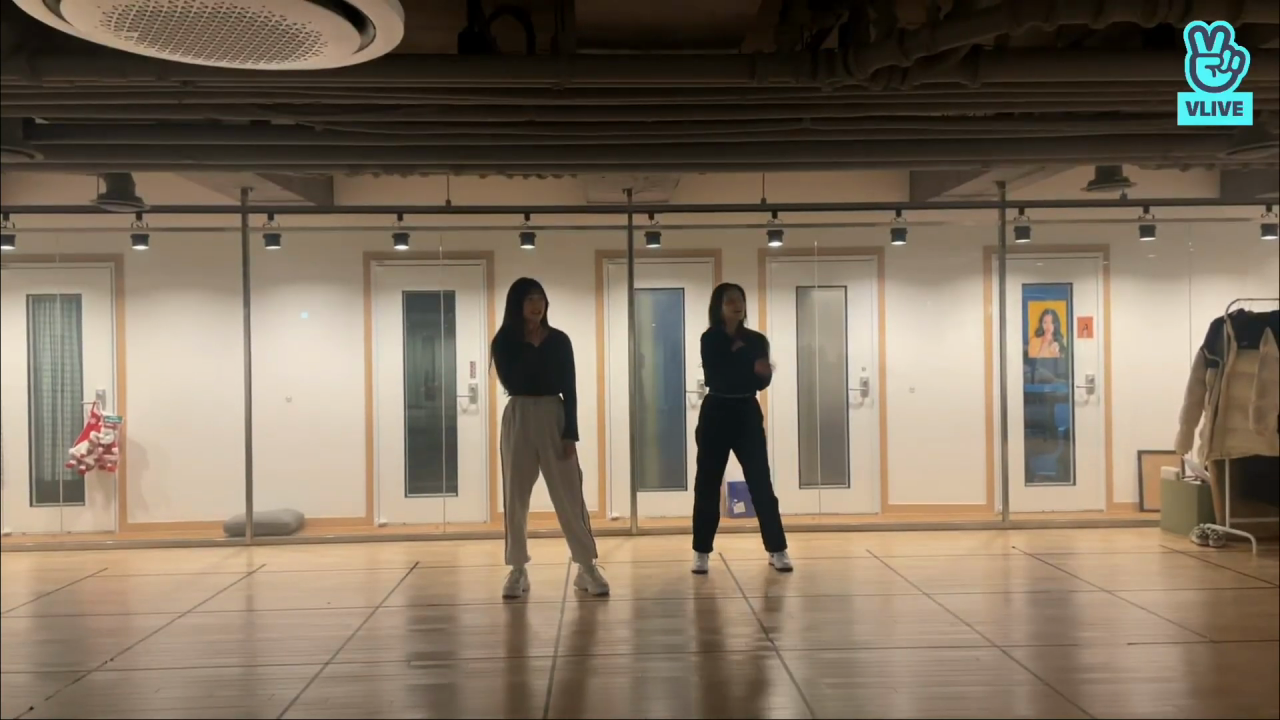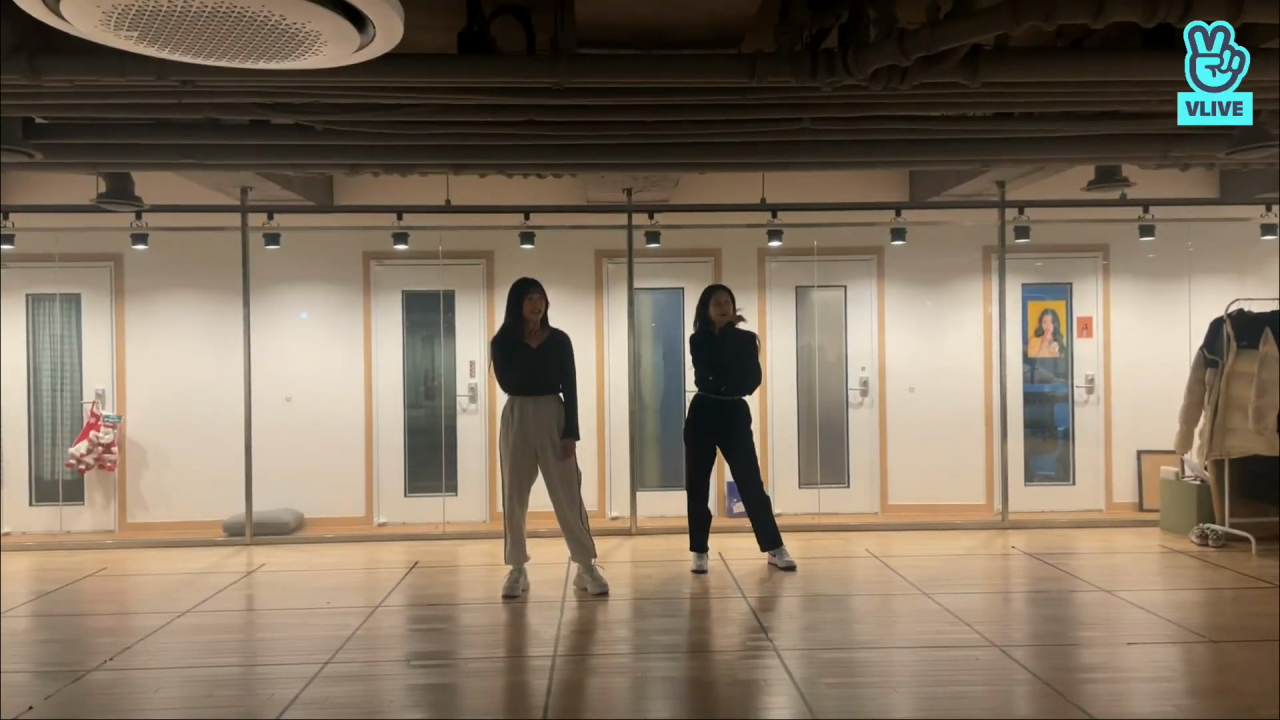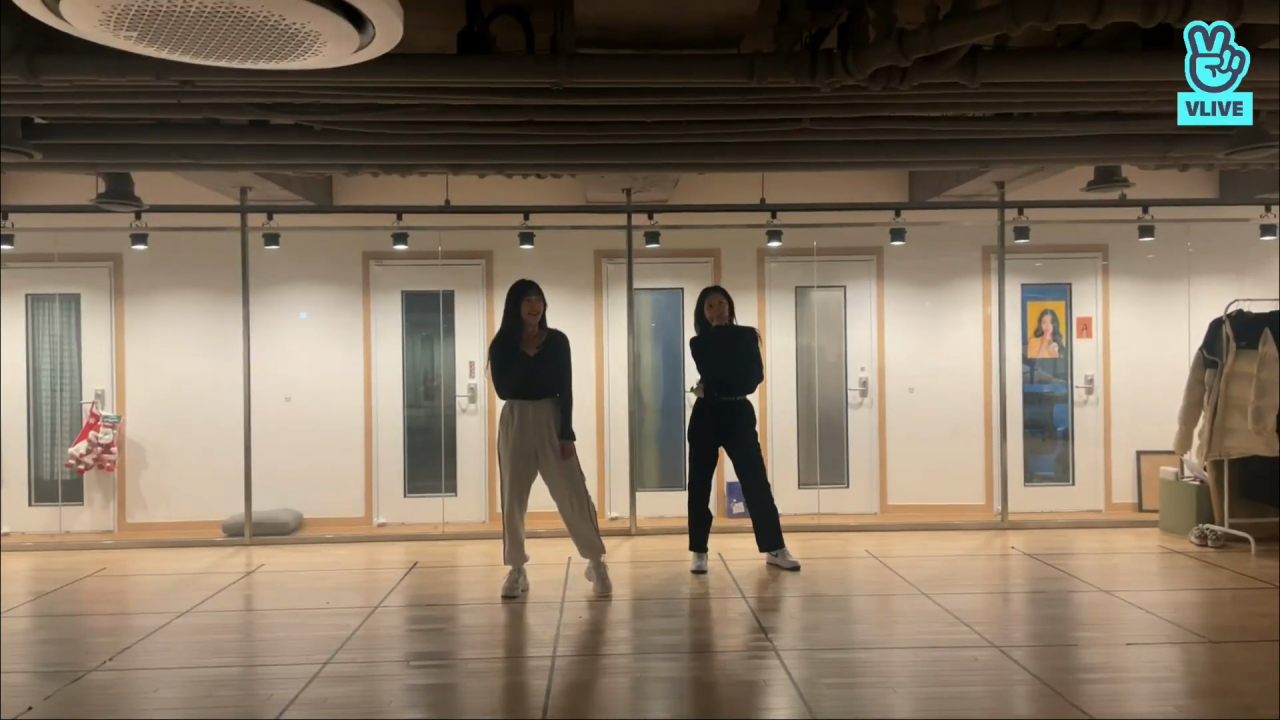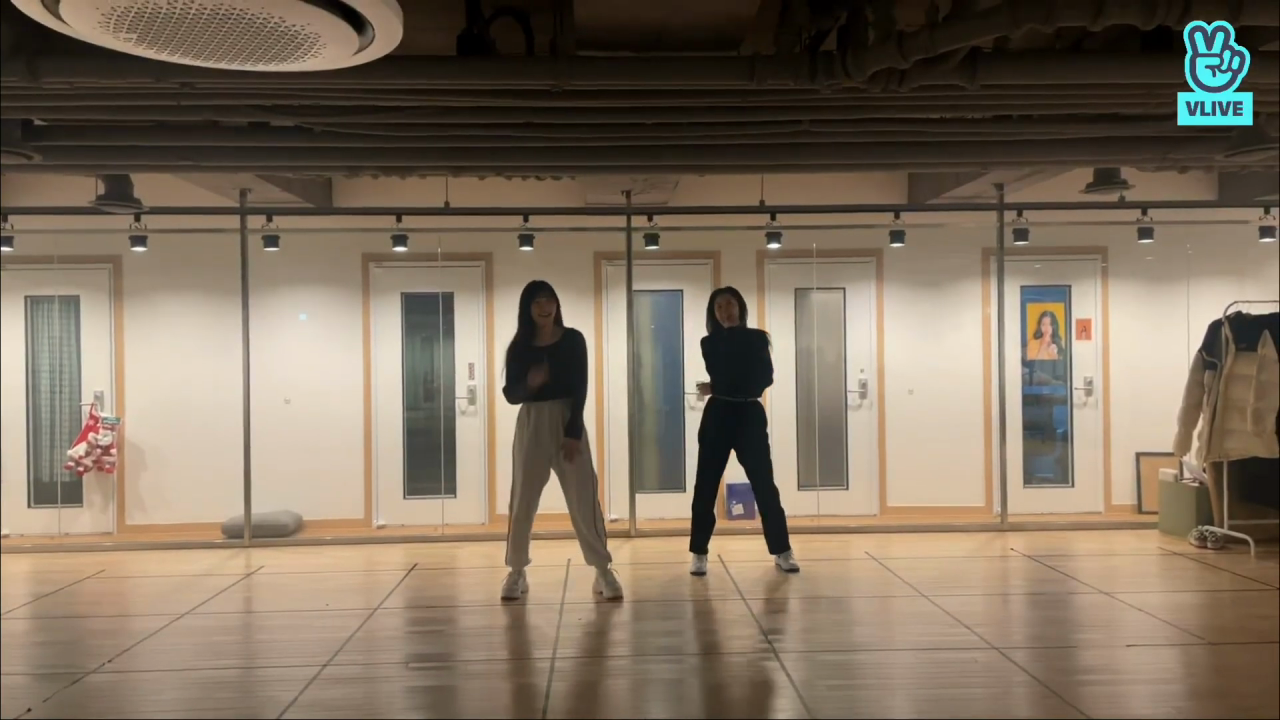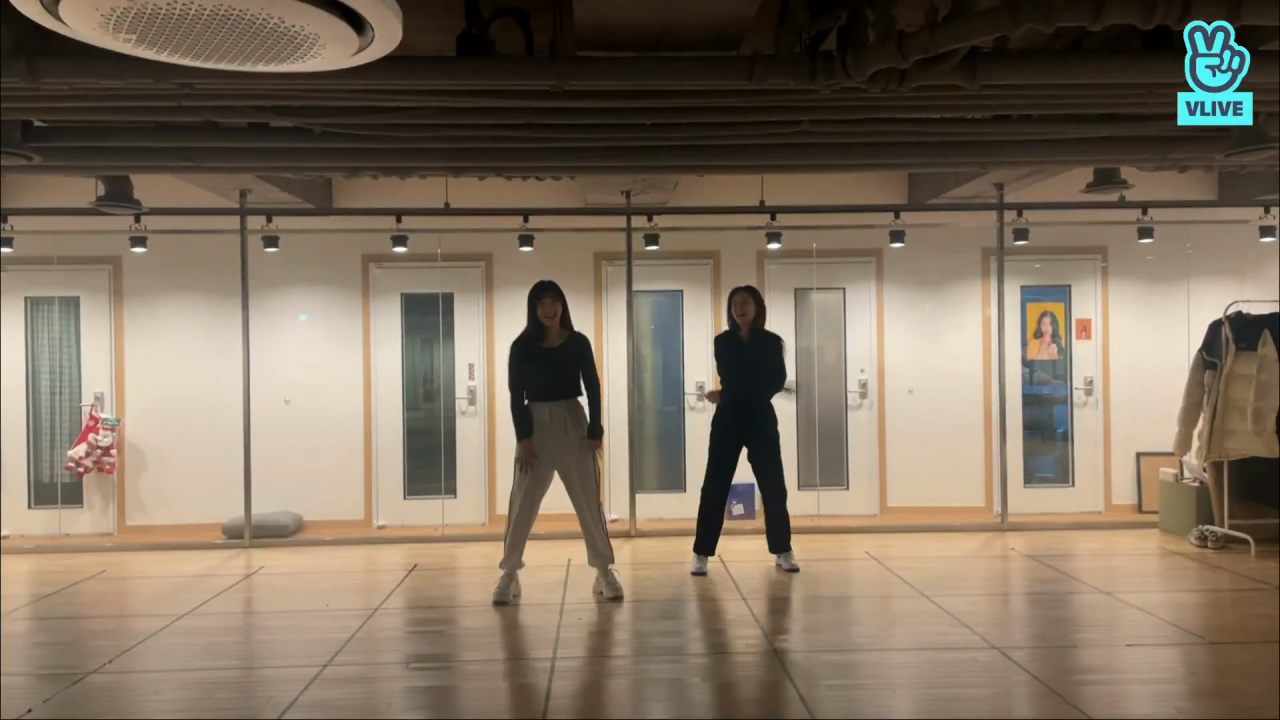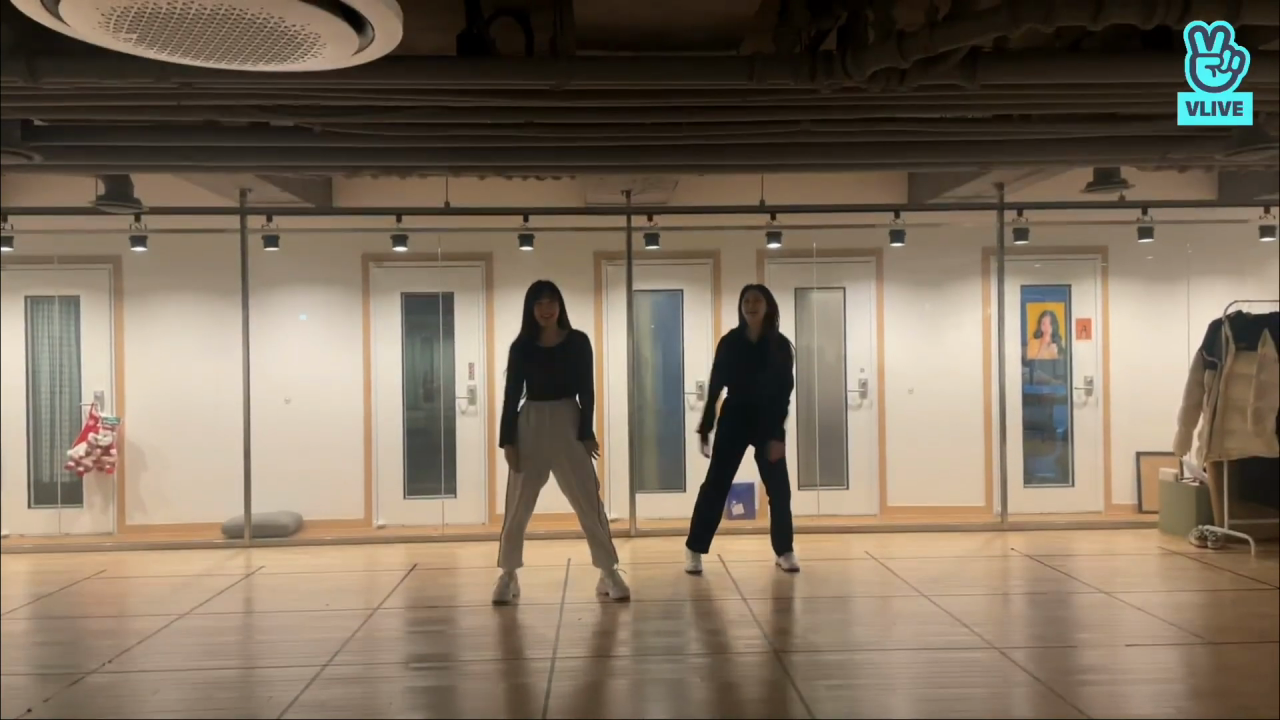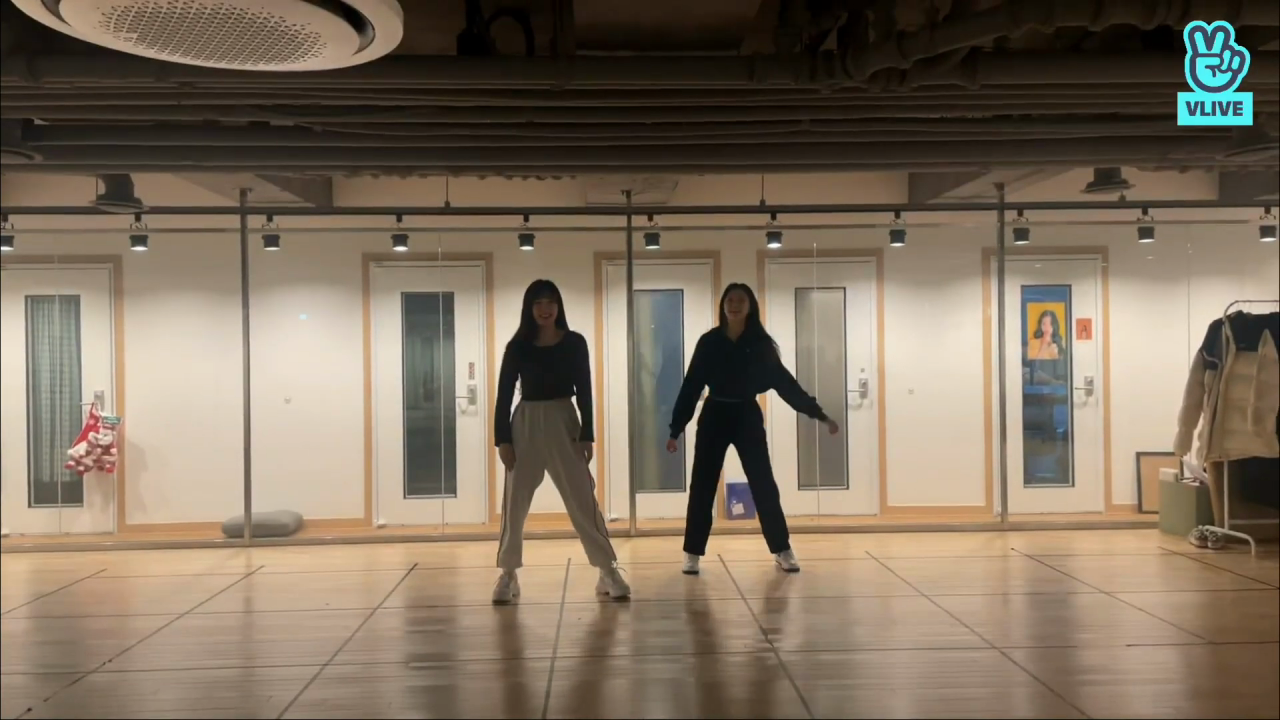
dt=0.3s
person 1, frame 1
left shoulder: (559, 340)
right shoulder: (504, 342)
left elbow: (569, 388)
right elbow: (511, 382)
left wrist: (571, 433)
right wrist: (530, 347)
left hip: (553, 416)
right hip: (518, 418)
left knee: (569, 494)
right knee: (515, 496)
left ankle: (587, 567)
right ankle: (518, 570)
person 1, frame 2
left shoulder: (558, 340)
right shoulder: (504, 341)
left elbow: (569, 388)
right elbow: (507, 382)
left wrist: (571, 432)
right wrist: (528, 347)
left hip: (553, 417)
right hip: (517, 418)
left knee: (567, 494)
right knee: (514, 496)
left ankle: (586, 567)
right ankle: (517, 570)
person 1, frame 3
left shoulder: (557, 341)
right shoulder: (502, 345)
left elbow: (565, 389)
right elbow: (503, 389)
left wrist: (567, 434)
right wrist: (525, 355)
left hip: (550, 419)
right hip: (515, 422)
left knee: (573, 492)
right knee: (513, 497)
left ankle: (596, 562)
right ankle: (516, 570)
person 1, frame 4
left shoulder: (573, 340)
right shoulder: (519, 347)
left elbow: (580, 389)
right elbow: (510, 393)
left wrist: (573, 431)
right wrist: (529, 382)
left hip: (568, 421)
right hip: (532, 424)
left knee: (584, 498)
right knee: (523, 499)
left ankle: (602, 571)
right ankle: (517, 571)
person 1, frame 5
left shoulder: (578, 343)
right shoulder: (522, 346)
left elbow: (593, 389)
right elbow: (516, 395)
left wrist: (595, 431)
right wrist: (523, 438)
left hip: (572, 422)
right hip: (535, 424)
left knee: (588, 499)
right knee: (523, 502)
left ankle: (604, 571)
right ankle: (509, 575)
person 1, frame 6
left shoulder: (578, 342)
right shoulder: (521, 347)
left elbow: (586, 389)
right elbow: (512, 394)
left wrist: (588, 432)
right wrist: (507, 440)
left hip: (569, 422)
right hip: (531, 424)
left knee: (587, 499)
right knee: (518, 502)
left ankle: (609, 572)
right ankle: (508, 574)
person 1, frame 7
left shoulder: (574, 342)
right shoulder: (518, 346)
left elbow: (584, 389)
right elbow: (505, 392)
left wrist: (587, 434)
right wrist: (503, 438)
left hip: (563, 420)
right hip: (525, 423)
left knee: (582, 499)
right knee: (515, 501)
left ankle: (608, 571)
right ankle: (508, 574)
person 2, frame 1
left shoulder: (756, 340)
right shoulder: (710, 339)
left elbow: (764, 380)
right elbow: (715, 378)
left wrist: (742, 354)
right wrist: (750, 368)
left hip: (747, 413)
right hip: (715, 413)
left knee: (760, 483)
right knee: (707, 484)
left ankle: (776, 550)
right ankle: (701, 552)
person 2, frame 2
left shoulder: (746, 339)
right shoulder: (700, 339)
left elbow: (752, 380)
right elbow: (710, 369)
left wrist: (722, 383)
right wrist: (726, 331)
left hip: (735, 413)
right hip: (703, 413)
left knee: (751, 482)
right knee: (697, 484)
left ankle: (775, 548)
right ankle: (699, 552)
person 2, frame 3
left shoulder: (746, 336)
right shoulder: (699, 343)
left elbow: (755, 377)
right elbow: (711, 373)
left wrist: (714, 388)
right wrist: (718, 332)
left hip: (739, 413)
right hip: (707, 415)
left knee: (756, 481)
right knee: (699, 485)
left ankle: (776, 549)
right ankle: (699, 552)
person 2, frame 4
left shoulder: (757, 338)
right shoulder: (710, 342)
left elbow: (764, 378)
right elbow: (722, 375)
left wrist: (718, 387)
right wrist: (731, 342)
left hip: (750, 415)
right hip: (718, 416)
left knee: (765, 485)
right knee: (705, 486)
left ankle: (782, 551)
right ankle: (699, 553)
person 2, frame 5
left shoulder: (772, 342)
right shoulder: (723, 342)
left elbow: (775, 382)
right elbow: (732, 380)
left wrist: (729, 394)
left hip: (761, 417)
right hip: (729, 418)
left knee: (774, 487)
right knee: (715, 487)
left ankle: (783, 552)
right ankle: (702, 554)
person 2, frame 6
left shoulder: (780, 345)
right shoulder: (730, 342)
left elbow: (783, 391)
right elbow: (715, 387)
left wrist: (778, 436)
right wrist: (705, 431)
left hip: (767, 417)
right hip: (734, 416)
left knee: (779, 488)
right knee: (715, 485)
left ankle: (784, 552)
right ankle: (695, 552)
person 2, frame 7
left shoulder: (760, 344)
right shoulder: (709, 341)
left elbow: (784, 382)
right elbow: (691, 385)
left wrist: (819, 414)
right wrist: (676, 428)
left hip: (747, 416)
right hip: (714, 416)
left knee: (764, 486)
right knee: (702, 487)
left ankle: (783, 551)
right ankle: (693, 554)
